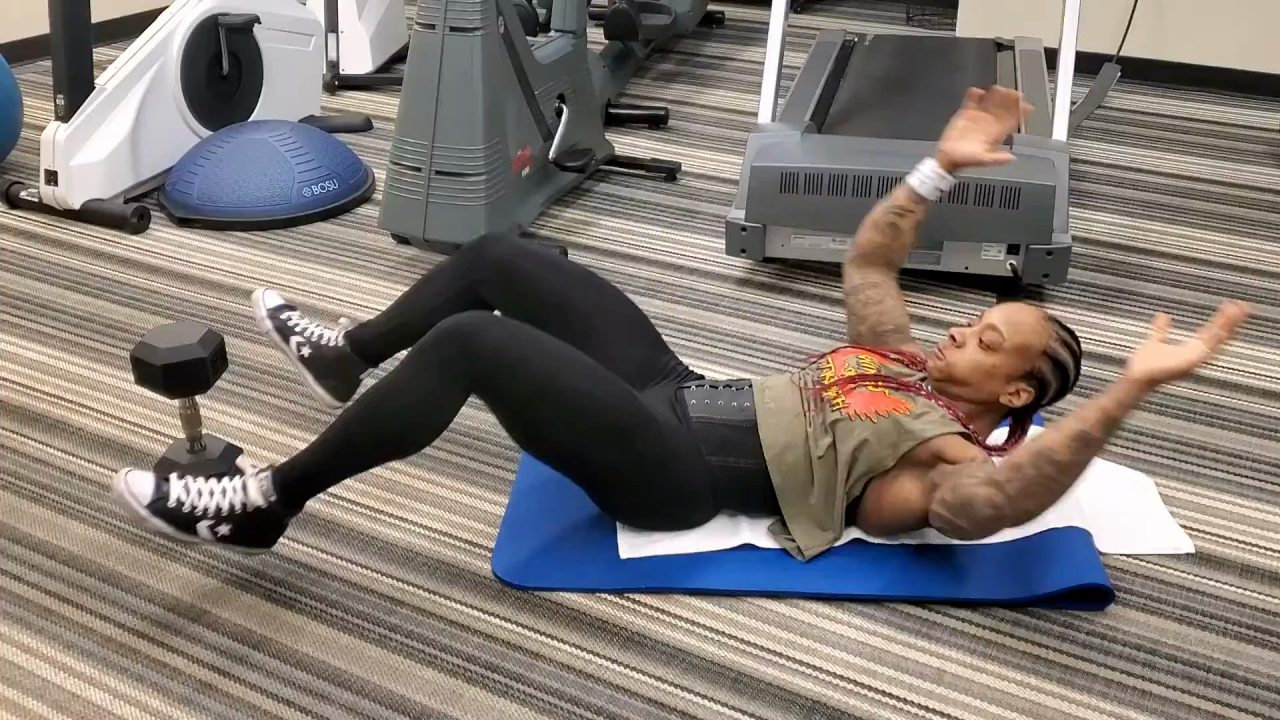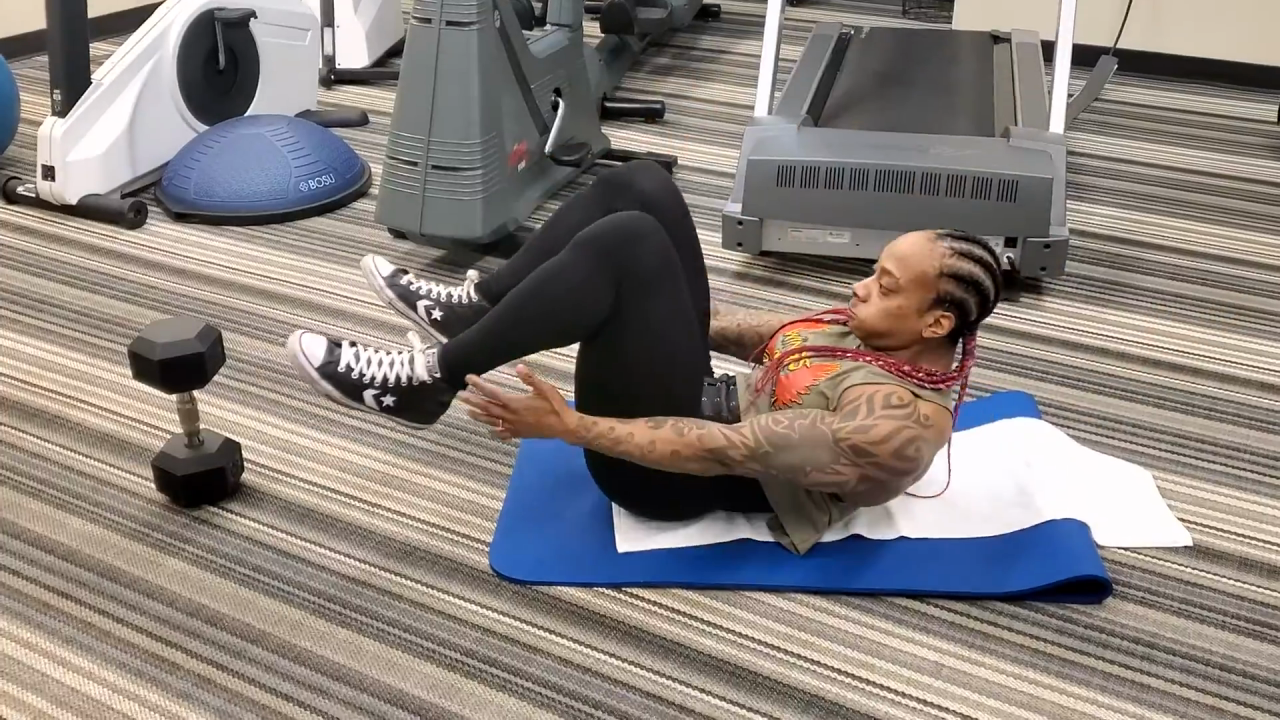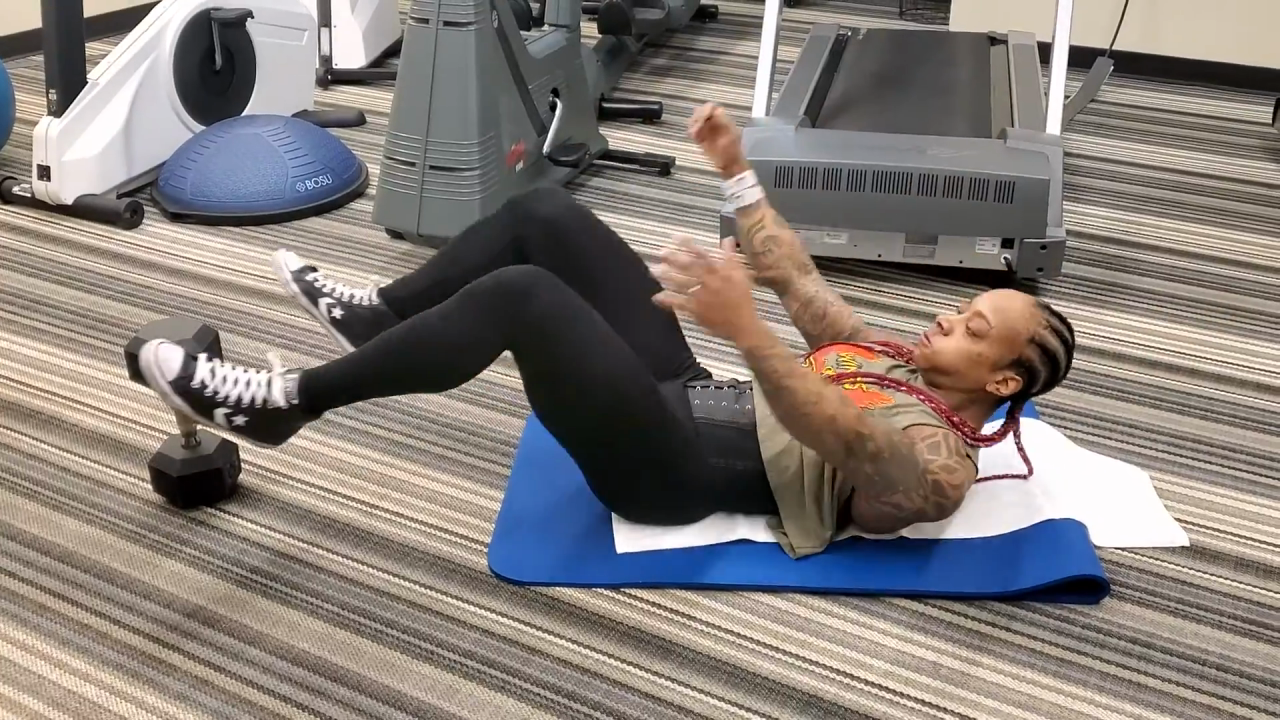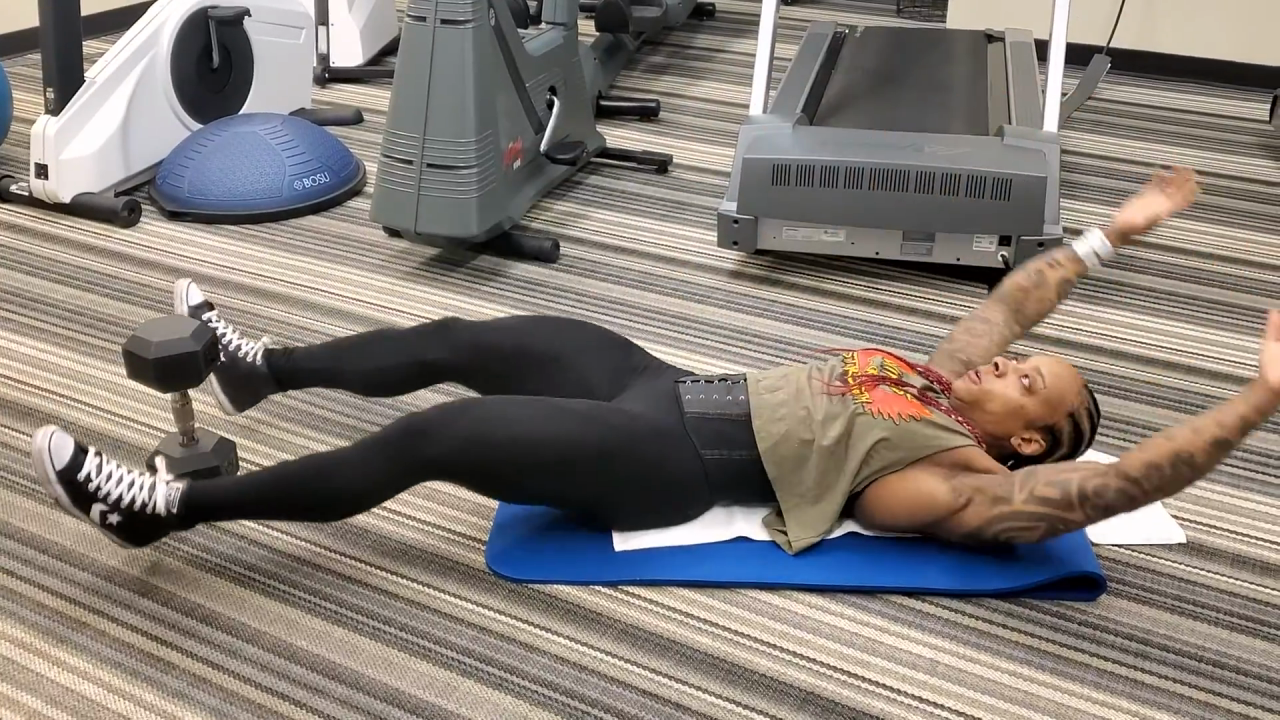
dt=0.5s
person 1, frame 1
left shoulder: (957, 468)
right shoulder: (912, 365)
left elbow: (1008, 495)
right elbow: (868, 265)
left wrist: (1128, 389)
right wrist: (944, 166)
left hip: (674, 471)
right hip: (683, 394)
left knee: (474, 338)
right knee: (496, 255)
left ankle: (266, 501)
right ankle: (346, 354)
person 1, frame 2
left shoulder: (899, 425)
right shoulder: (875, 334)
left elbow: (733, 452)
right elbow: (726, 322)
left wrist: (570, 427)
left hip: (667, 470)
left knee: (630, 238)
right knee: (640, 187)
left ankle: (426, 378)
right ankle: (472, 308)
person 1, frame 3
left shoulder: (934, 471)
right shoulder: (913, 361)
left elbow: (821, 433)
right elbow: (796, 277)
left wrist: (746, 332)
right wrist: (737, 175)
left hip: (675, 468)
right hip: (686, 397)
left knee: (518, 296)
right knee: (544, 213)
left ankle: (293, 397)
right ankle: (373, 318)
person 1, frame 4
left shoulder: (972, 487)
right shoulder: (949, 386)
left elbow: (1111, 484)
right elbow: (1013, 301)
left wrist: (1263, 396)
right wrist: (1115, 231)
left hip: (666, 465)
right hip: (667, 389)
left knee: (420, 442)
right knee: (455, 343)
left ankle: (165, 506)
right ankle: (256, 369)
